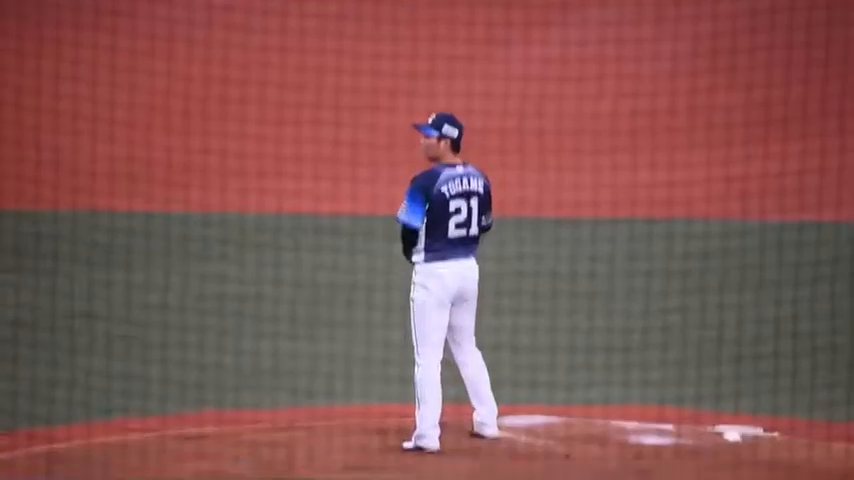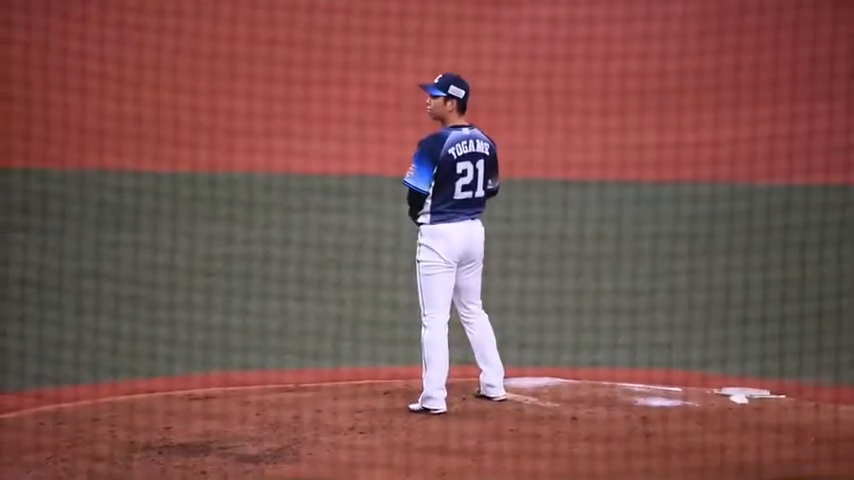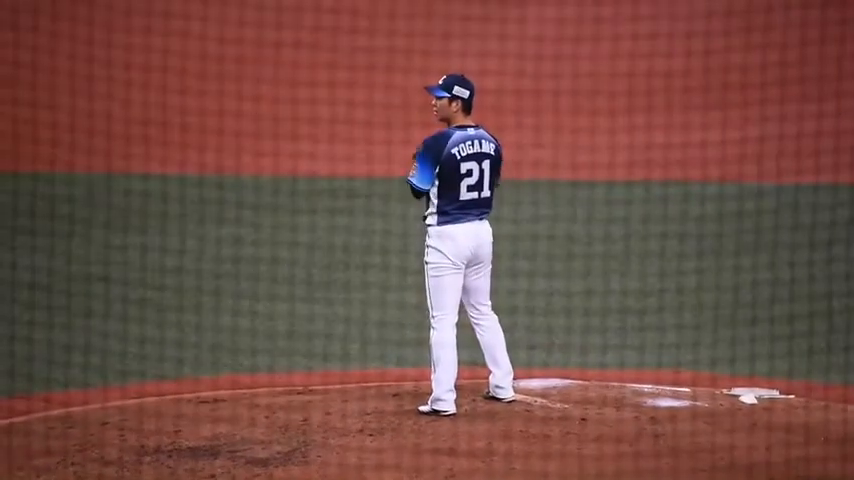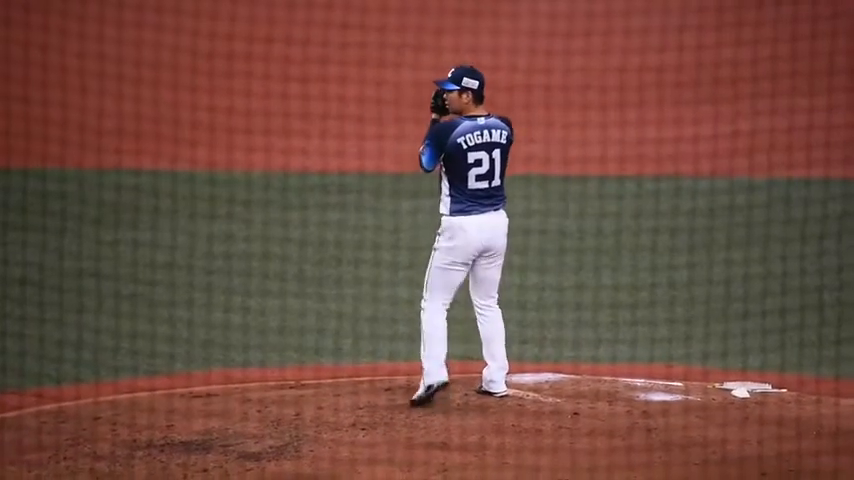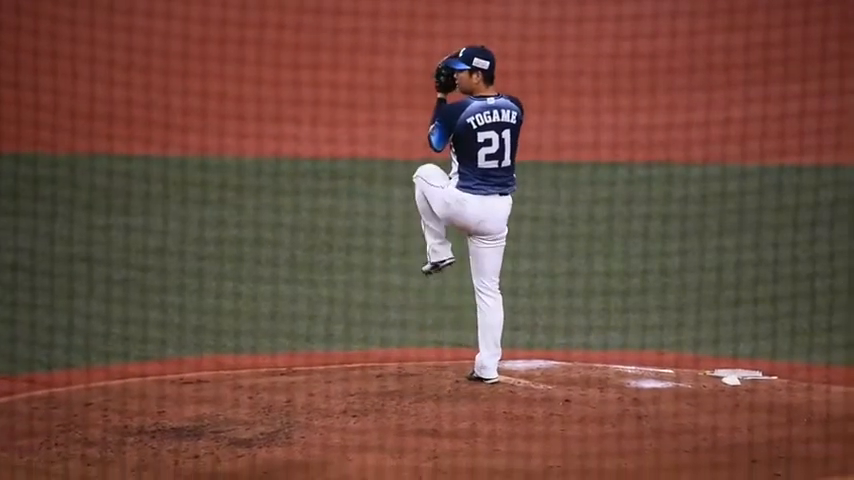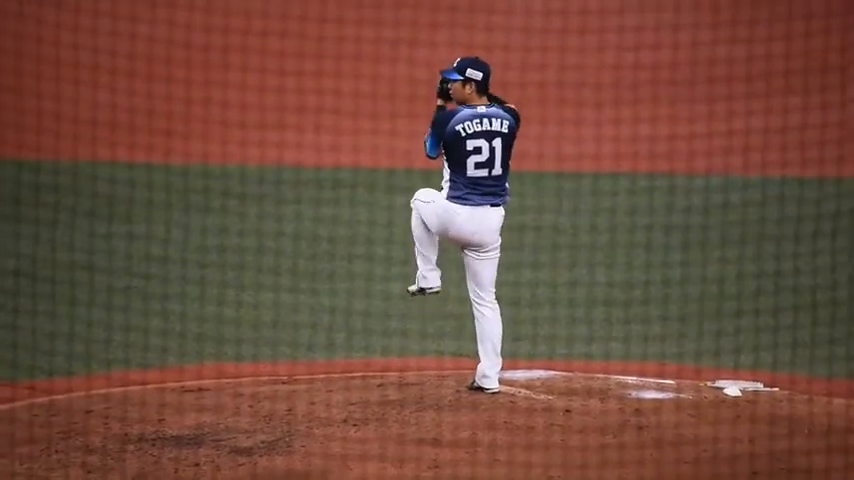
dt=0.5s
person 1, frame 1
left shoulder: (426, 181)
right shoulder: (480, 180)
left elbow: (408, 232)
right elbow: (485, 225)
left wrist: (413, 254)
left hip: (435, 272)
right hip: (468, 269)
left knee: (428, 356)
right knee: (466, 349)
left ankle: (427, 436)
right ankle: (487, 422)
person 1, frame 2
left shoulder: (434, 143)
right shoulder: (486, 142)
left elbow: (416, 194)
right elbow: (492, 189)
left wrist: (418, 216)
left hip: (440, 235)
right hip: (473, 232)
left knee: (435, 318)
right knee: (473, 310)
left ankle: (434, 398)
right ankle: (494, 385)
person 1, frame 3
left shoulder: (437, 143)
right shoulder: (491, 142)
left elbow: (418, 191)
left hip: (447, 236)
right hip: (481, 233)
left knee: (443, 320)
right knee: (483, 312)
left ankle: (443, 400)
right ankle: (503, 386)
person 1, frame 4
left shoulder: (446, 131)
right shoulder: (504, 127)
left elbow: (426, 163)
left wrist: (435, 119)
left hip: (460, 228)
right hip: (496, 225)
left knee: (434, 304)
right knee: (487, 304)
left ankle: (433, 374)
right ankle: (496, 381)
person 1, frame 5
left shoulder: (456, 111)
right shoulder: (515, 108)
left elbow: (435, 143)
left wrist: (441, 97)
left hip: (463, 203)
right hip: (499, 209)
left knee: (425, 175)
right knee: (488, 289)
left ankle: (439, 253)
right ankle: (487, 367)
person 1, frame 6
left shoulder: (447, 118)
right shoulder: (510, 118)
left elbow: (431, 151)
left wrist: (440, 104)
right wrist: (485, 94)
left hip: (453, 215)
right hip: (490, 220)
left knee: (422, 198)
right knee: (484, 300)
left ankle: (429, 275)
right ankle: (489, 377)
